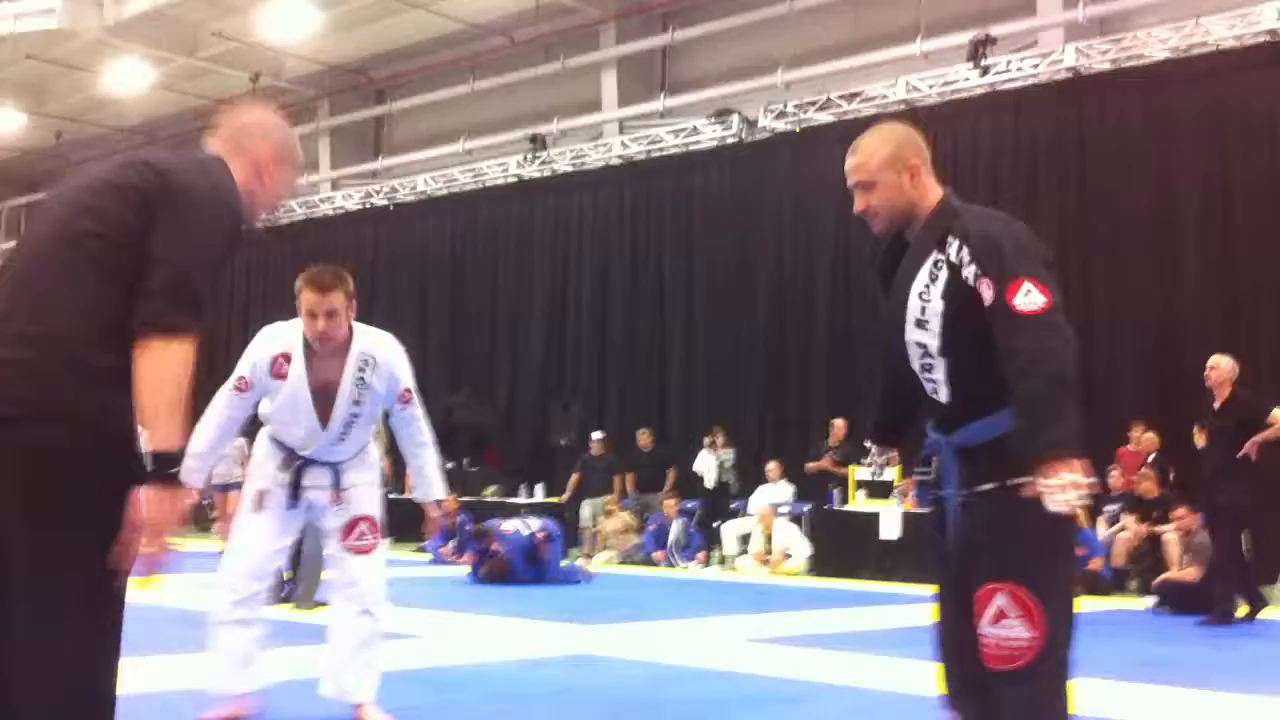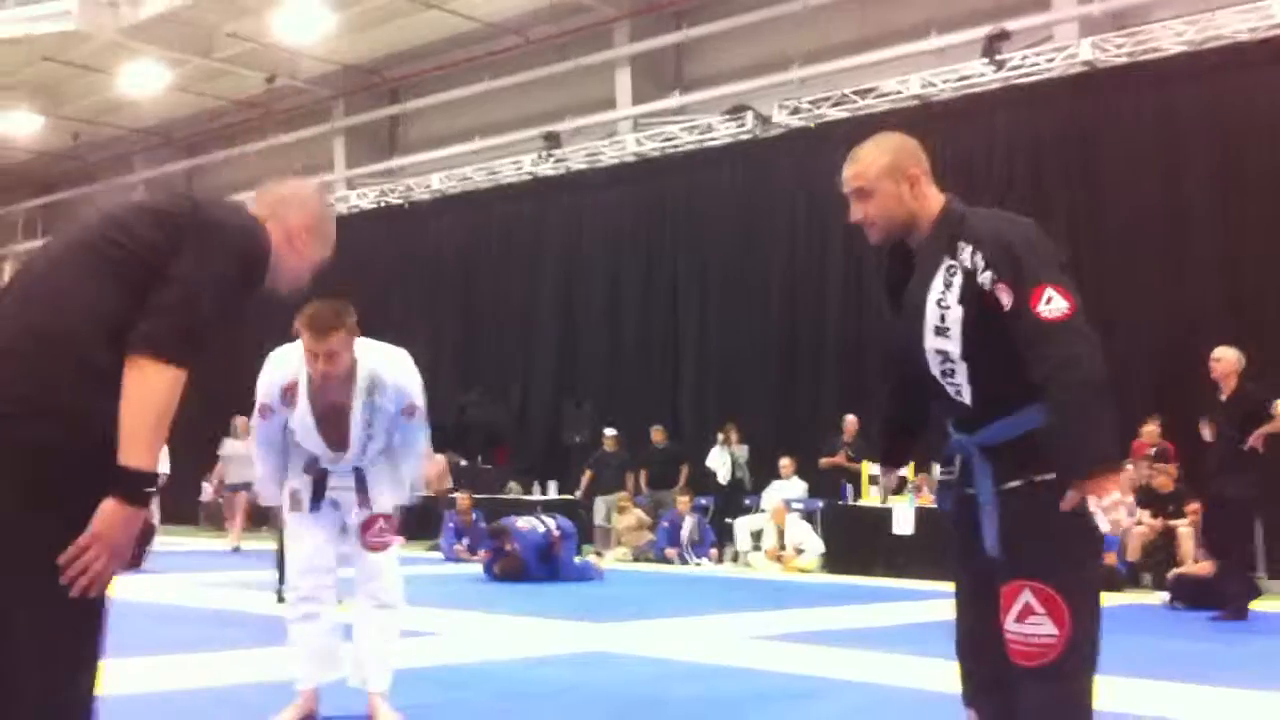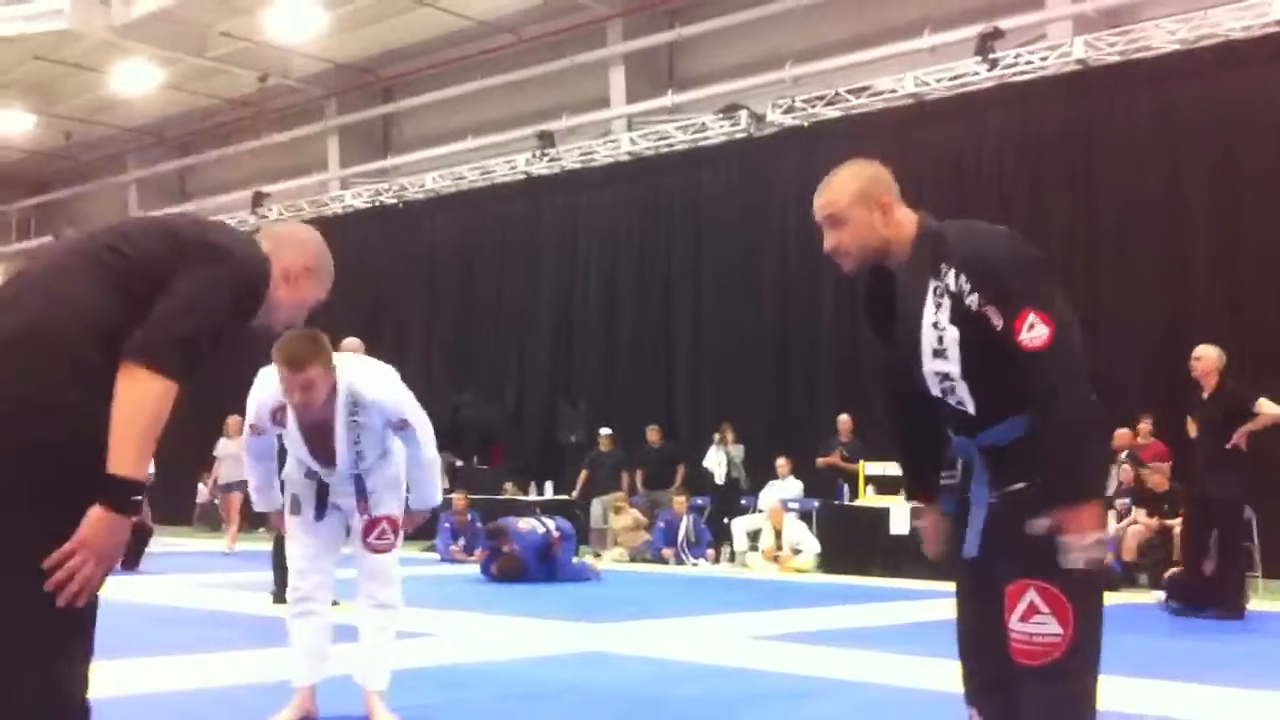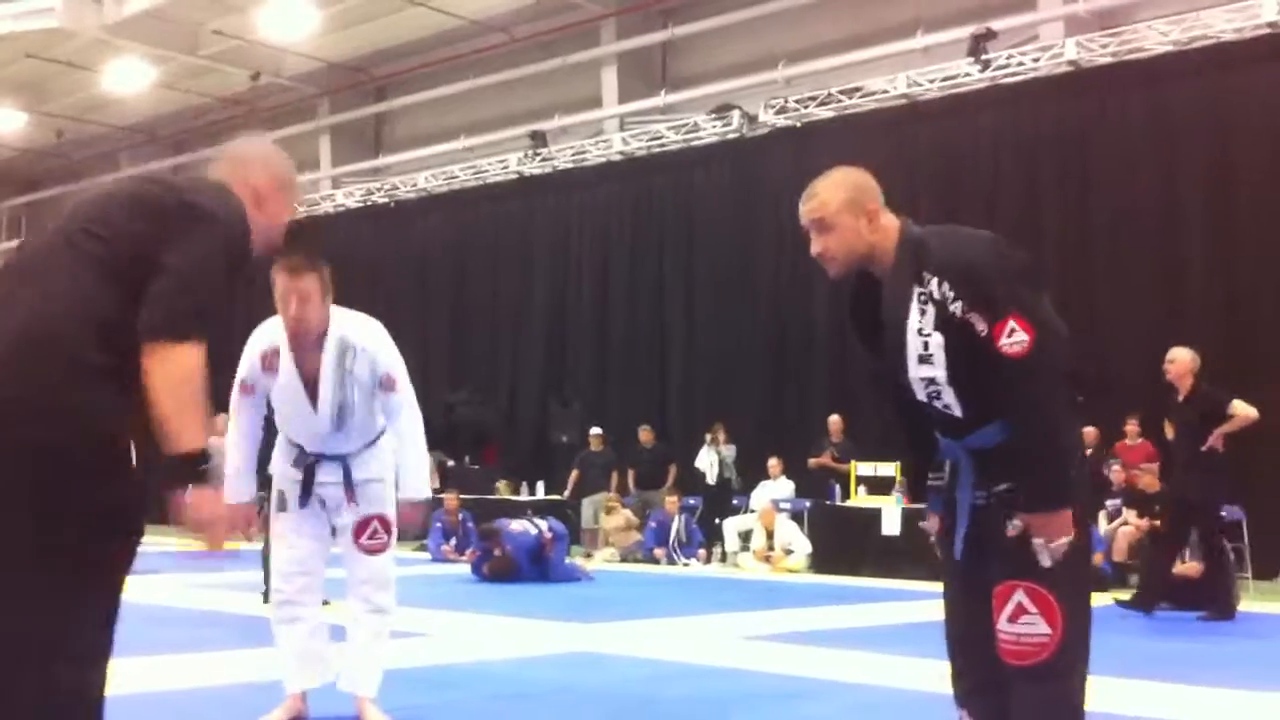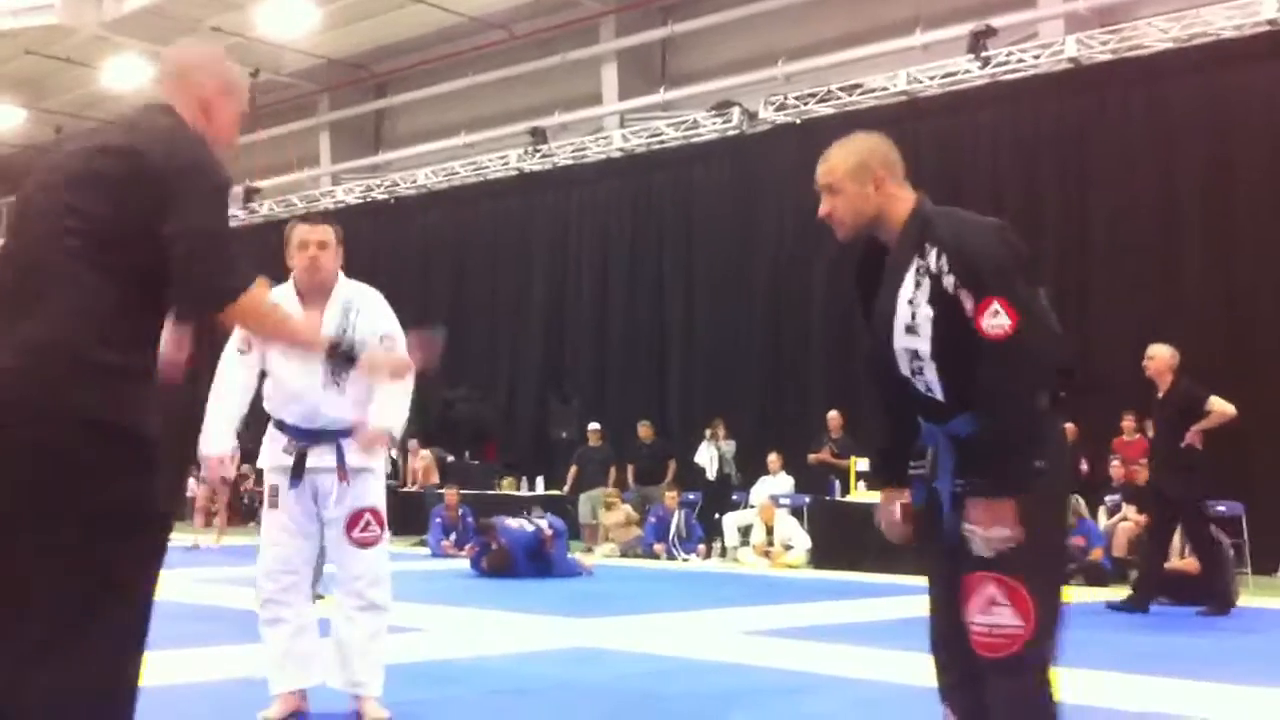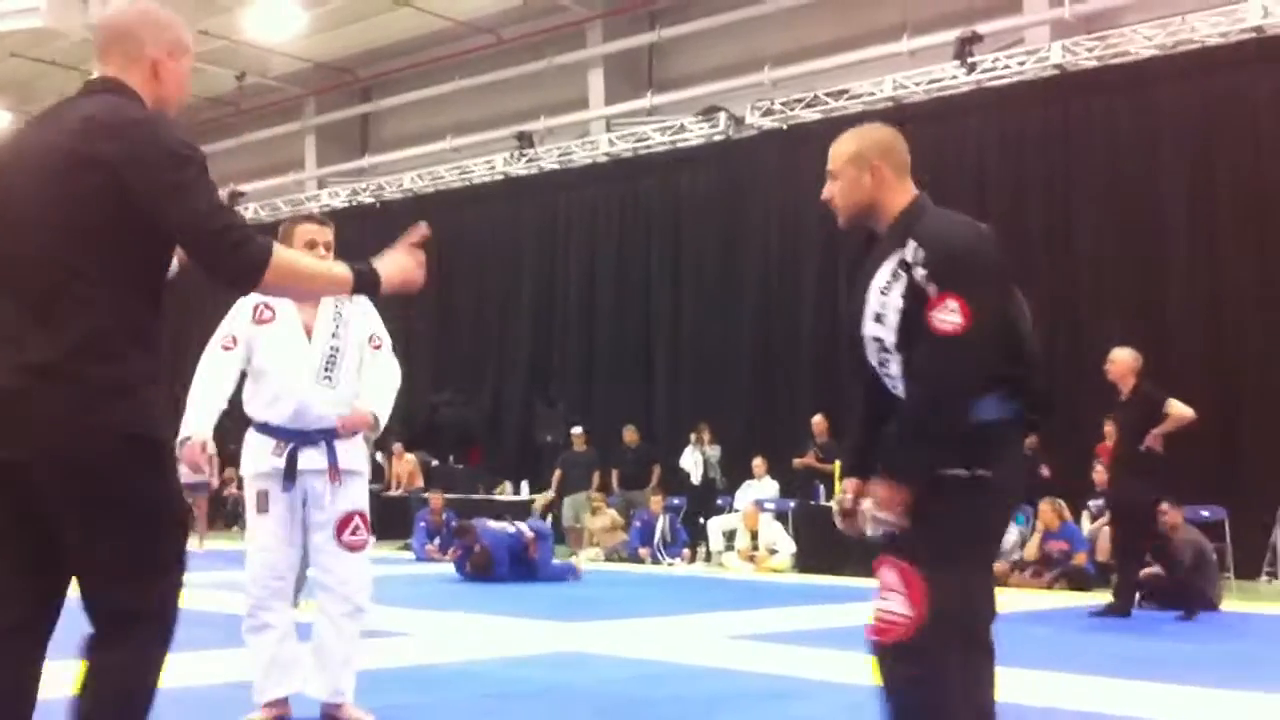
dt=0.2s
person 1, frame 1
left shoulder: (142, 175)
right shoulder: (209, 197)
right elbow: (165, 327)
right wrist: (163, 470)
right hip: (58, 420)
right knee: (68, 651)
person 1, frame 2
left shoulder: (197, 222)
right shoulder: (240, 240)
right elbow: (159, 349)
right wrist: (132, 490)
right hip: (49, 410)
right knee: (52, 637)
person 1, frame 3
left shoulder: (194, 246)
right shoulder: (238, 264)
right elbow: (156, 362)
right wrist: (120, 498)
right hip: (43, 405)
right knee: (47, 631)
person 1, frame 4
left shoulder: (143, 199)
right shoulder: (217, 217)
right elbow: (172, 336)
right wrist: (193, 469)
right hip: (56, 414)
right knee: (62, 633)
person 1, frame 5
left shoulder: (83, 150)
right shoulder: (179, 159)
right elbow: (221, 290)
left wrist: (154, 345)
right wrist: (342, 355)
right hip: (83, 410)
right knee: (98, 619)
person 1, frame 6
right shoulder: (143, 138)
right elbow: (241, 260)
left wrist: (166, 247)
right wrist: (369, 277)
right hip: (99, 417)
right knee: (136, 612)
person 2, frame 1
left shoulder: (989, 240)
right shoulder: (908, 255)
left elbow: (1040, 345)
left wrist: (1057, 449)
right wrist: (888, 433)
left hip: (1015, 474)
right hip: (959, 474)
left knee: (1023, 656)
right knee: (968, 649)
person 2, frame 2
left shoulder: (1000, 242)
right shoulder: (909, 267)
left elbow: (1068, 351)
left wrist: (1096, 461)
right wrist: (895, 450)
left hip: (1042, 471)
right hip: (978, 473)
left knee: (1045, 653)
right knee: (985, 647)
person 2, frame 3
left shoulder: (984, 255)
right shoulder: (887, 290)
left elbow: (1058, 373)
left wrist: (1075, 493)
right wrist: (926, 496)
left hip: (1047, 473)
right hip: (979, 474)
left knee: (1049, 651)
right knee: (986, 646)
person 2, frame 4
left shoulder: (969, 261)
right shoulder: (874, 297)
left elbow: (1038, 380)
left wrist: (1049, 497)
right wrist: (928, 490)
left hip: (1033, 473)
right hip: (967, 475)
left knee: (1038, 653)
right knee: (974, 647)
person 2, frame 5
left shoulder: (970, 245)
right shoulder: (880, 267)
left elbow: (1014, 373)
left wrist: (1001, 487)
right wrist: (891, 478)
left hip: (1014, 465)
right hip: (955, 464)
left knee: (1006, 647)
right knee: (961, 644)
person 2, frame 6
left shoulder: (951, 244)
right shoulder: (889, 255)
left elbow: (952, 376)
left wrist: (900, 475)
right wrist: (860, 468)
left hip: (968, 464)
right hip: (939, 467)
left knee: (909, 637)
right knee: (949, 638)
person 3, frame 1
left shoulder: (385, 354)
right shoulder: (271, 345)
left elbow: (412, 426)
right elbow: (225, 413)
left wrist: (429, 492)
right wrist: (189, 475)
left hip: (350, 473)
right hip: (280, 469)
left knee: (362, 586)
right knee: (242, 577)
person 3, frame 2
left shoulder: (392, 370)
right shoulder: (278, 374)
left elbow: (414, 436)
right elbow: (267, 438)
left wrist: (404, 493)
right wrist: (273, 494)
left hip: (372, 477)
right hip: (309, 476)
left knee: (379, 583)
right knee: (306, 584)
person 3, frame 3
left shoulder: (376, 386)
right shoulder: (265, 393)
left elbow: (418, 439)
right elbow: (259, 450)
left wrist: (422, 500)
right wrist: (268, 502)
left hip: (374, 480)
right hip: (310, 483)
left knee: (379, 583)
right knee: (306, 583)
person 3, frame 4
left shoulder: (367, 338)
right shoulder: (263, 344)
left elbow: (405, 412)
right elbow: (244, 422)
left wrist: (413, 490)
right wrist: (239, 493)
left hip: (363, 466)
right hip: (299, 469)
left knee: (372, 581)
right knee: (292, 582)
person 3, frame 5
left shoulder: (367, 303)
right elbow: (234, 376)
left wrist: (386, 424)
right wrist: (216, 442)
left hip: (353, 456)
right hip: (288, 453)
left knee: (364, 576)
right knee: (280, 575)
person 3, frame 6
left shoulder: (356, 308)
right shoulder: (253, 307)
left elbow: (384, 369)
right elbow: (215, 372)
left wrist: (370, 411)
right wrist: (195, 430)
left hip: (338, 459)
right hip: (271, 456)
left knee: (345, 583)
right knee: (266, 581)
person 4, frame 1
left shoulder: (1245, 403)
right shoulder: (1210, 409)
left wrist: (1254, 441)
left hip: (1236, 487)
right hip: (1213, 486)
left knee: (1225, 547)
right knee: (1226, 547)
left ankle: (1224, 609)
right ankle: (1255, 599)
person 4, frame 2
left shoulder: (1250, 396)
right shoulder: (1214, 401)
left wrist: (1260, 432)
left hip: (1243, 479)
right hip: (1217, 478)
left knee: (1237, 540)
right knee: (1213, 538)
left ankle: (1237, 604)
right ankle: (1246, 588)
person 4, frame 3
left shoulder: (1233, 393)
right shoulder: (1198, 399)
left wrist: (1243, 431)
left hip: (1227, 479)
right hip: (1201, 477)
left knee: (1228, 541)
right knee: (1191, 537)
left ankle: (1232, 603)
right ankle: (1193, 597)
person 4, frame 4
left shoulder: (1207, 395)
right shoulder: (1173, 401)
left elbow: (1250, 414)
left wrist: (1217, 433)
left hip: (1204, 480)
right hip: (1179, 480)
left knee: (1211, 543)
right knee: (1166, 540)
left ankle: (1224, 605)
right ankle: (1146, 598)
person 4, frame 5
left shoulder: (1186, 391)
right shoulder: (1156, 397)
left elbow: (1228, 411)
left wrist: (1197, 428)
left hip: (1186, 476)
right hip: (1161, 476)
left knee: (1200, 538)
right knee: (1155, 537)
left ankle: (1222, 599)
right ankle: (1141, 597)
person 4, frame 6
left shoulder: (1147, 395)
right shoulder: (1120, 400)
left elbow: (1186, 414)
left wrist: (1157, 432)
left hip: (1145, 479)
right hip: (1122, 478)
left knee: (1149, 540)
right knee: (1122, 541)
right ankle: (1122, 601)
